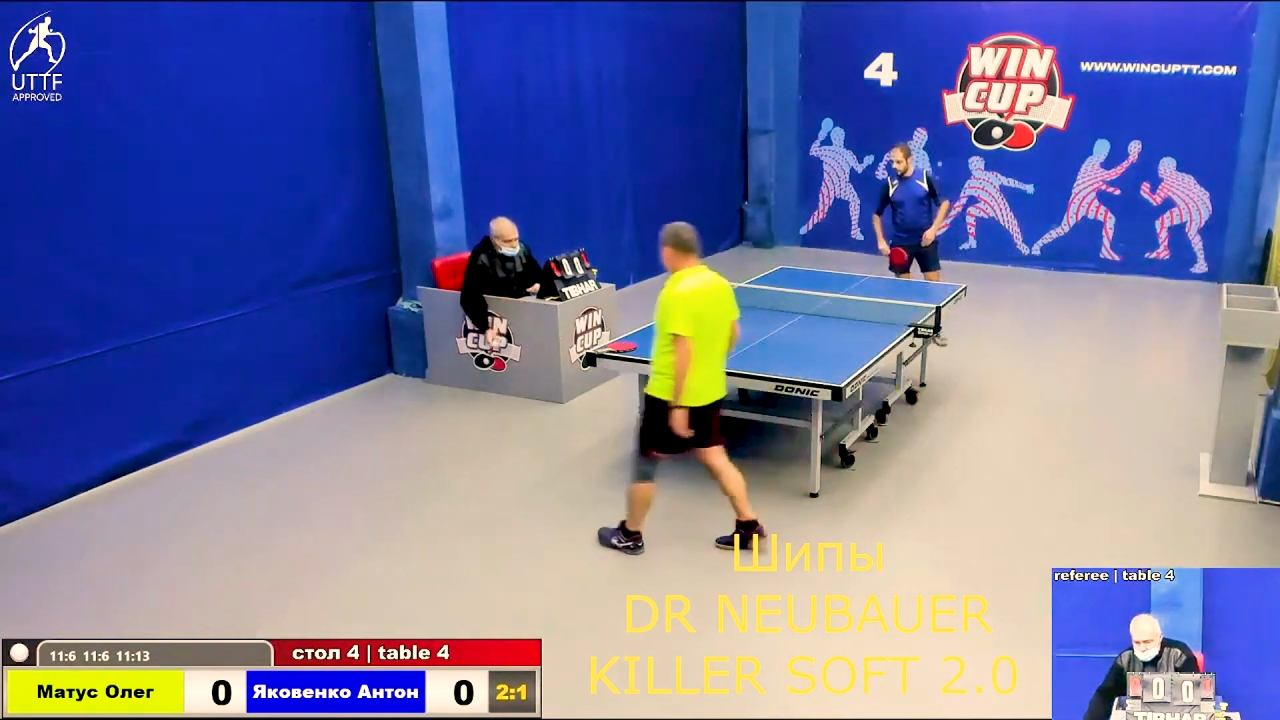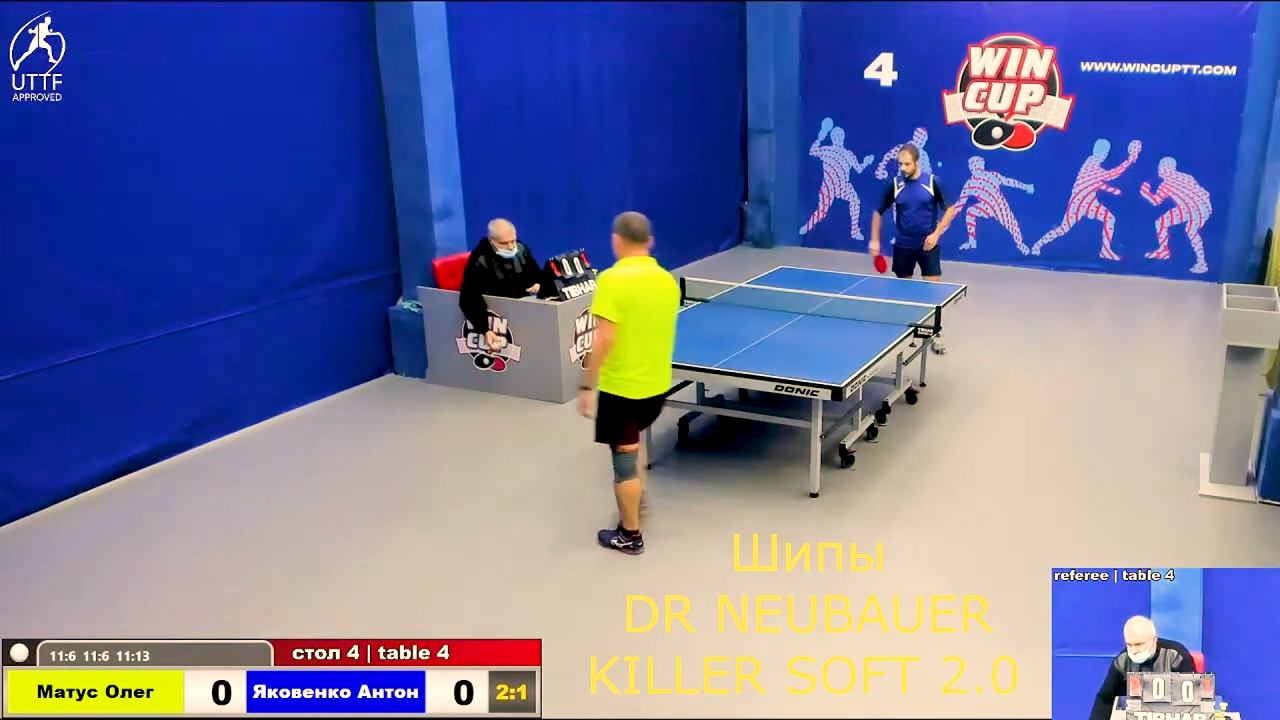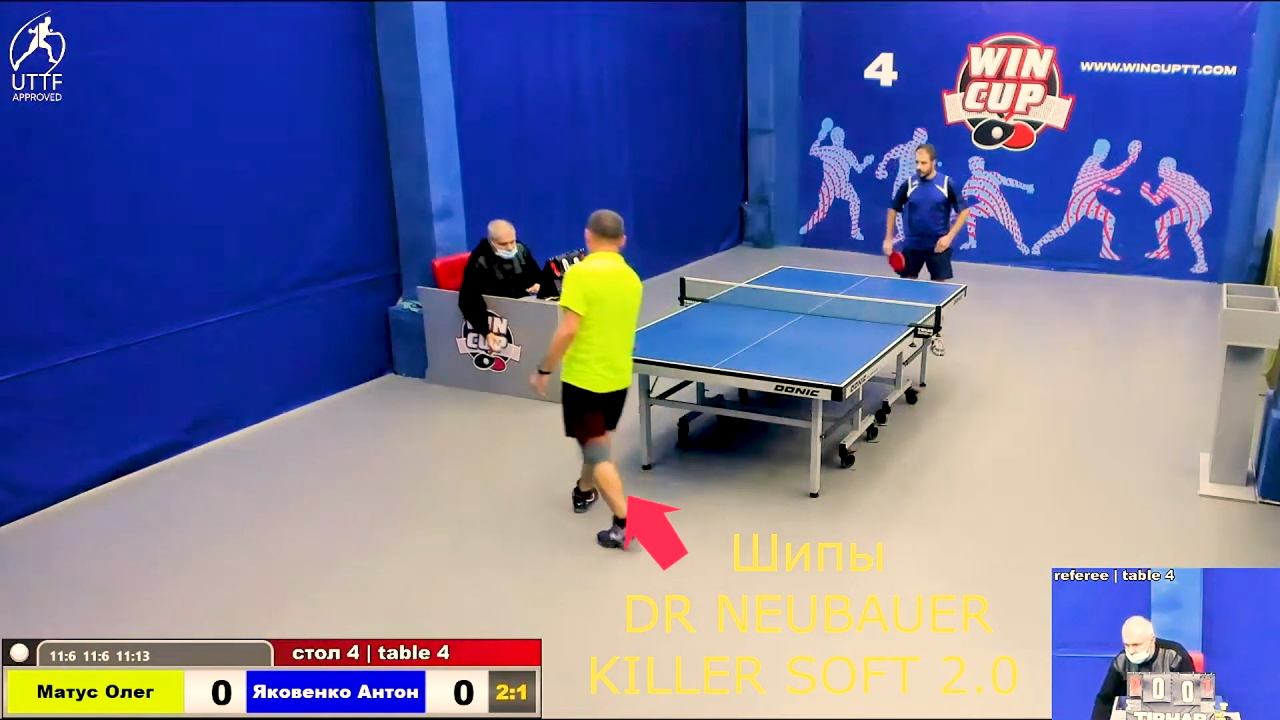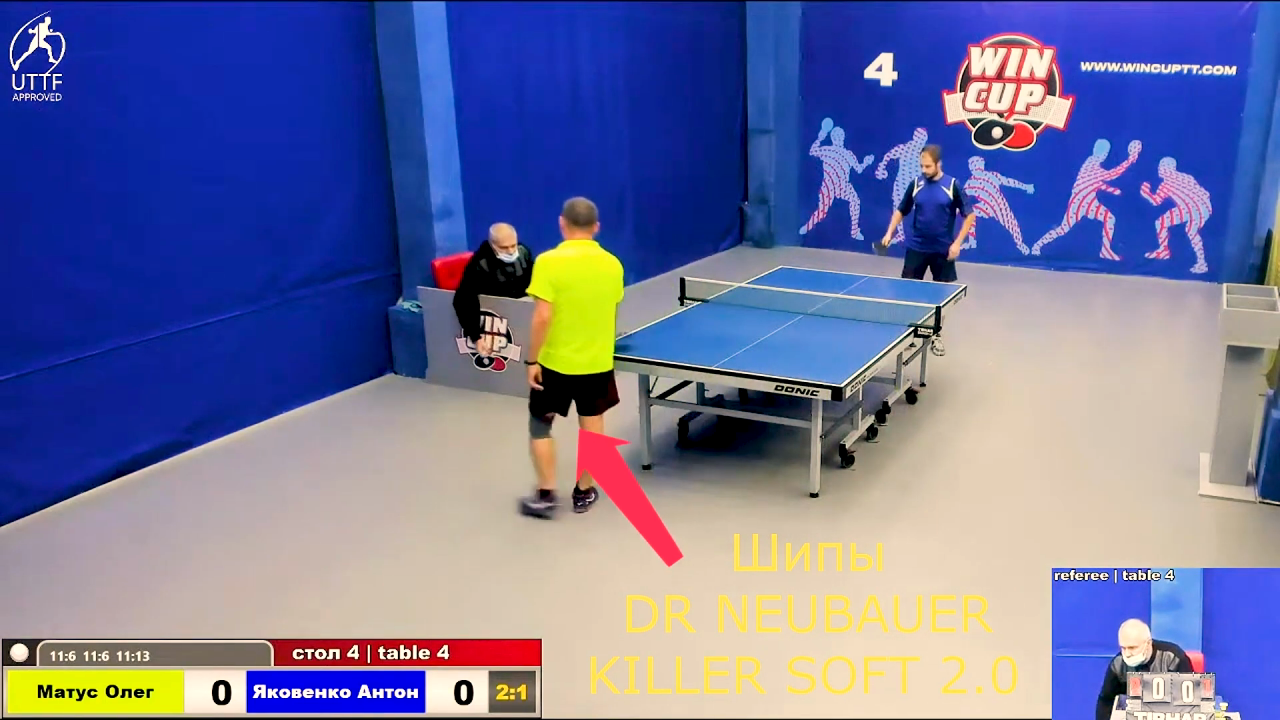
dt=0.3s
person 1, frame 1
left shoulder: (676, 292)
right shoulder: (720, 285)
left elbow: (683, 352)
right elbow: (733, 334)
left wrist: (677, 407)
left hip: (674, 396)
right hip: (710, 393)
left knee: (646, 462)
right knee: (714, 458)
left ankle: (630, 534)
right ankle: (749, 526)
person 1, frame 2
left shoulder: (612, 279)
right shoulder: (668, 281)
left elbow: (604, 338)
left wrist: (586, 386)
left hip: (621, 385)
right hip: (658, 383)
left knee: (624, 456)
right knee: (631, 442)
left ankle: (630, 534)
right ankle: (632, 506)
person 1, frame 3
left shoulder: (580, 273)
right shoulder: (632, 279)
left elbow: (568, 328)
left wrist: (544, 369)
left hip: (583, 378)
right hip: (619, 377)
left knee: (594, 452)
right knee: (600, 439)
left ankle: (623, 520)
right ankle: (585, 490)
person 1, frame 4
left shoulder: (550, 261)
right shoulder: (613, 264)
left elbow: (542, 317)
left wrist: (532, 361)
left hip: (557, 363)
right hip: (599, 363)
left knee: (540, 423)
right knee: (592, 427)
left ankle: (546, 495)
right ankle: (585, 492)
person 2, frame 1
left shoulder: (926, 177)
right shoulder: (889, 183)
left elbow: (944, 203)
right elbow: (877, 214)
left wrist: (934, 228)
right wrist: (881, 240)
left hip: (925, 241)
right hip: (901, 243)
left knee: (933, 284)
person 2, frame 2
left shoulder: (932, 182)
right shoulder: (895, 184)
left elbow: (950, 209)
right elbow: (879, 211)
left wrist: (936, 233)
right wrist: (875, 240)
left hip: (928, 244)
right hip: (904, 245)
left ankle: (935, 333)
person 2, frame 3
left shoulder: (947, 184)
right shoulder: (909, 183)
left elbow: (963, 212)
right elbow: (893, 209)
left wrist: (948, 236)
right wrist: (889, 238)
left hip: (938, 247)
right hip: (912, 246)
left ankle: (935, 335)
person 2, frame 4
left shoulder: (953, 185)
right shoulder: (916, 184)
left elbow: (969, 216)
right elbow: (901, 211)
left wrist: (958, 243)
right wrist: (889, 233)
left hip: (942, 250)
right hip: (916, 247)
left ankle: (936, 336)
